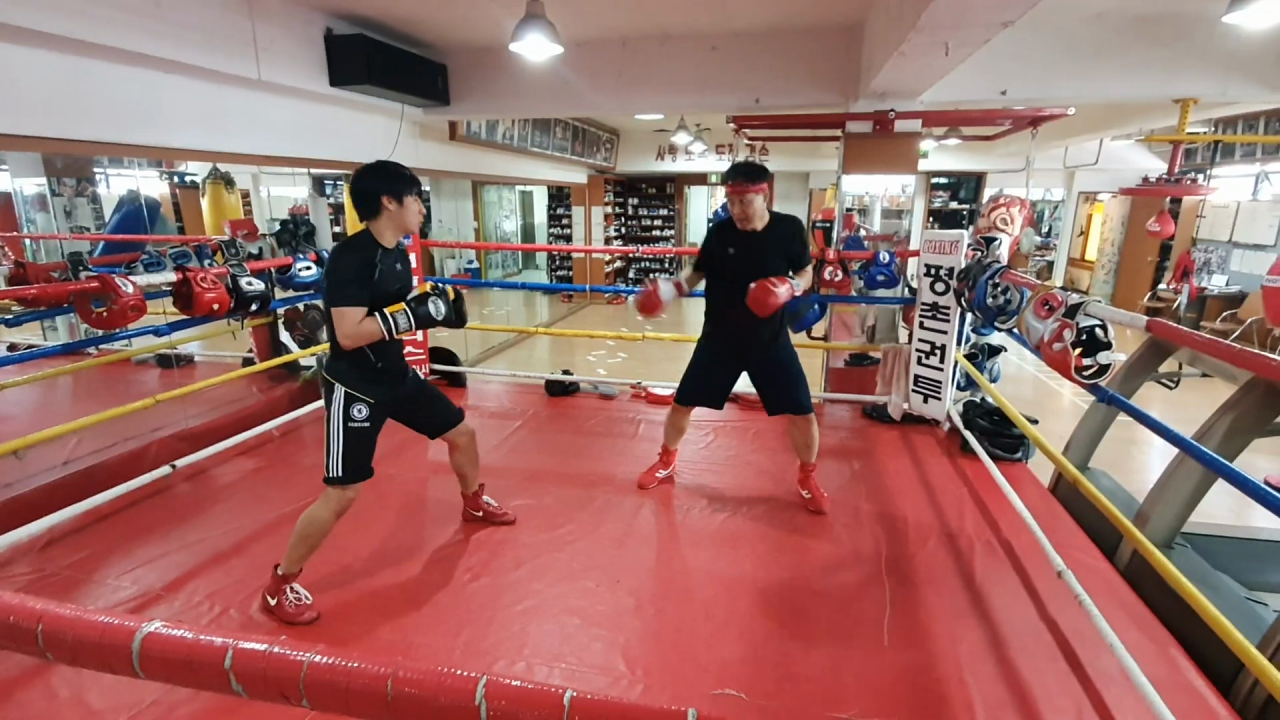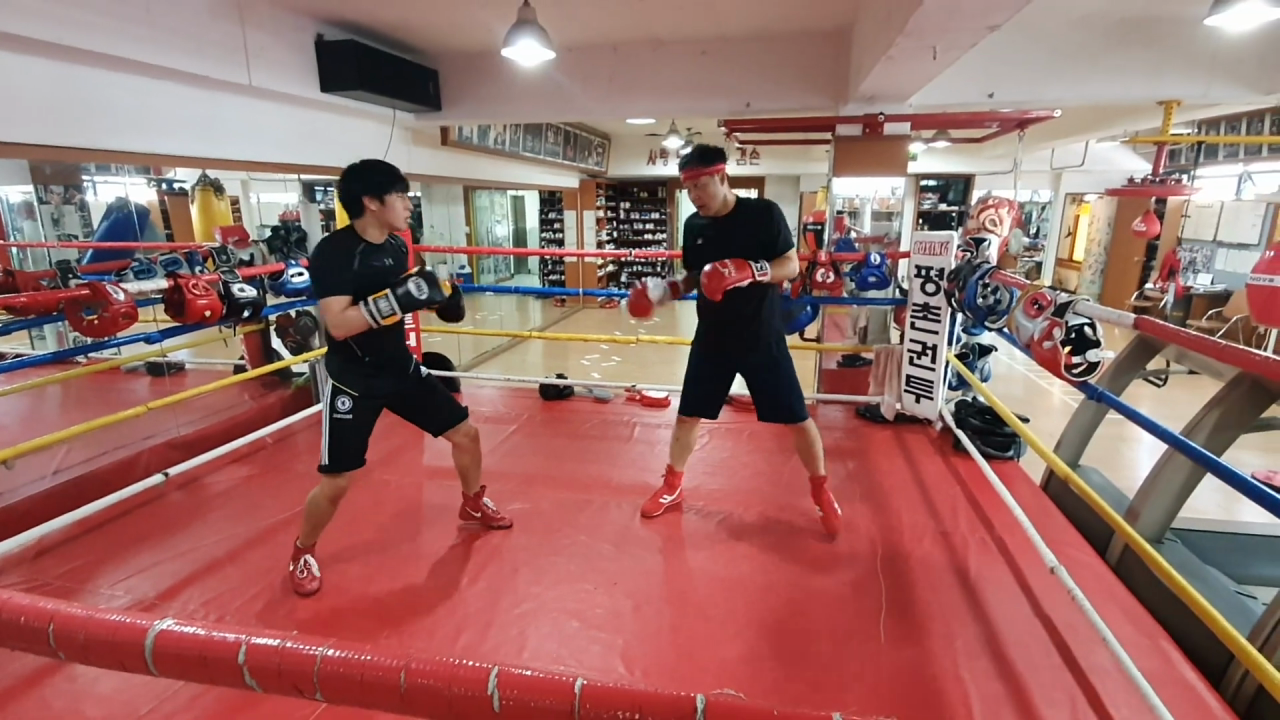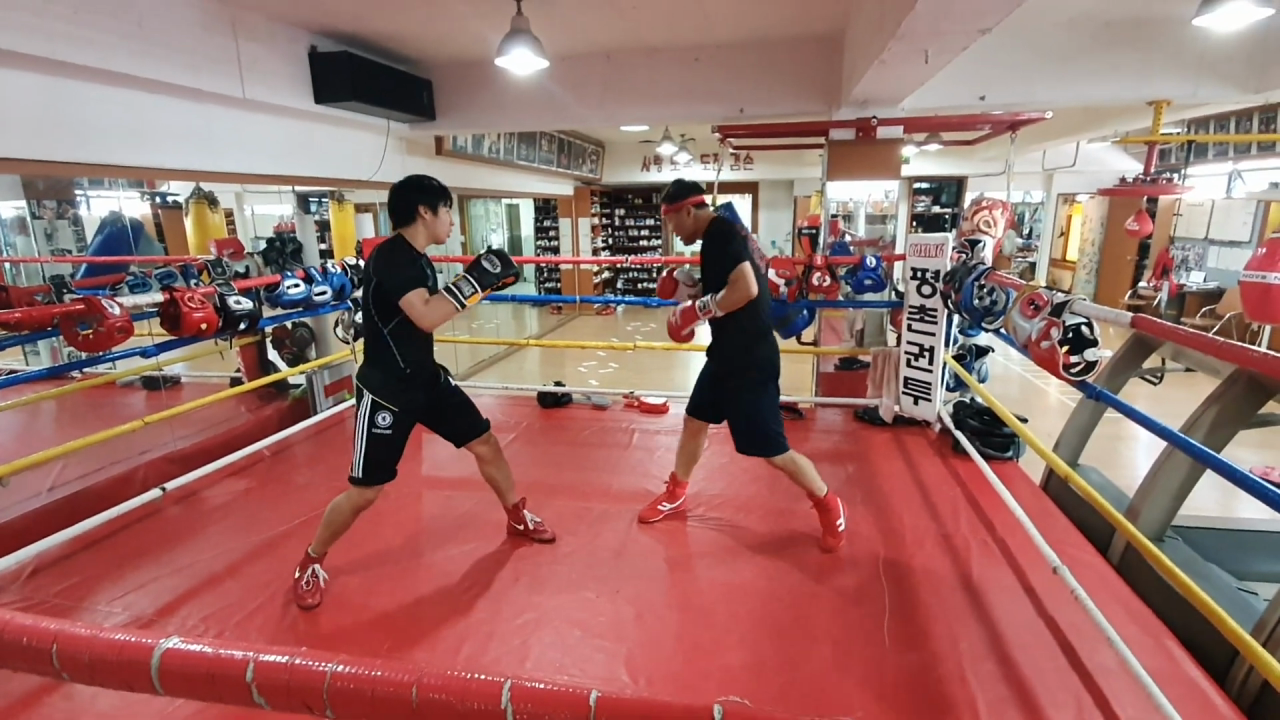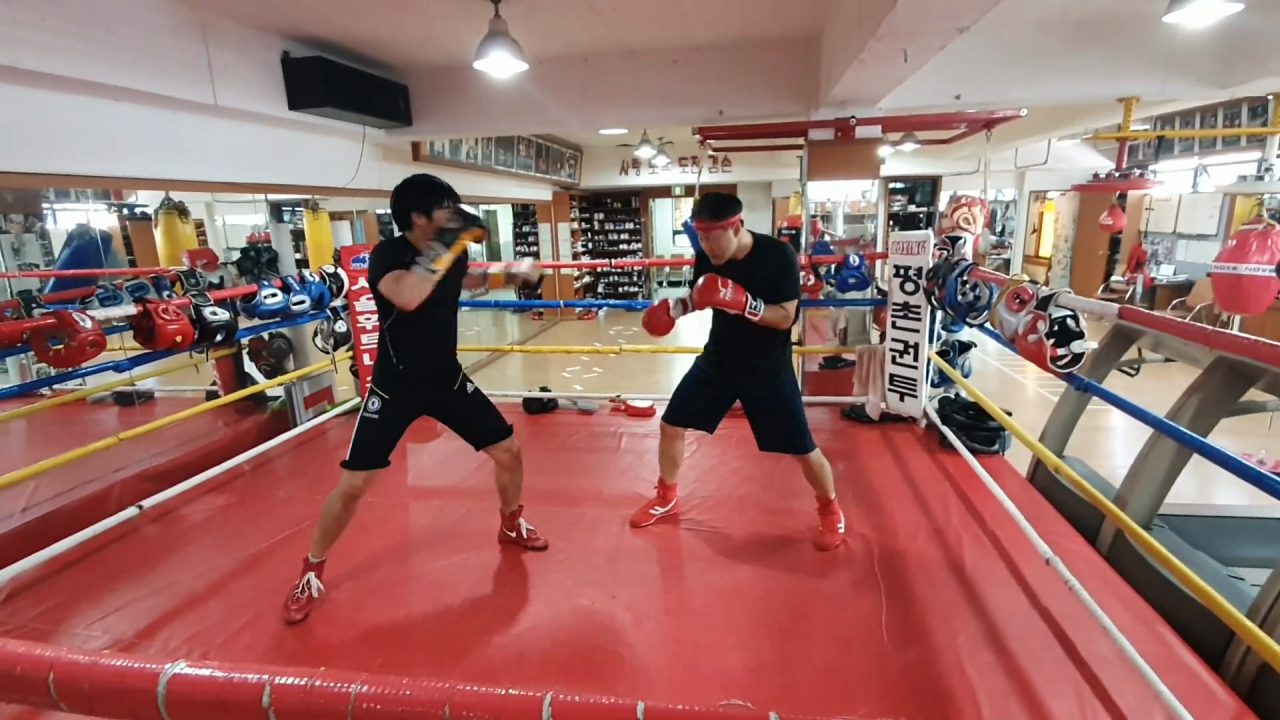
dt=0.7s
person 1, frame 1
left shoulder: (397, 252)
right shoulder: (350, 256)
right elbow: (349, 334)
left wrist: (436, 303)
right wrist: (413, 314)
left hip: (397, 374)
right hip: (355, 387)
left knee: (461, 432)
right knee: (341, 494)
left ankle: (474, 503)
right ankle: (281, 584)
person 1, frame 2
left shoulder: (397, 246)
right shoulder: (332, 252)
right elbow: (339, 324)
left wrist: (434, 291)
right wrist: (399, 297)
left hip: (402, 367)
right hip: (352, 380)
left knee: (465, 433)
right knee: (336, 482)
left ankle: (474, 503)
right ankle: (302, 554)
person 1, frame 3
left shoulder: (417, 258)
right shoulder: (390, 257)
right elbow: (428, 319)
left wrist: (479, 282)
right wrist: (475, 278)
left hip: (426, 378)
right hip: (386, 390)
left knee: (486, 444)
right knee: (364, 492)
left ankle: (517, 517)
right ankle: (311, 562)
person 1, frame 4
left shoulder: (447, 250)
right shoulder: (386, 255)
left elbow: (471, 279)
right elbow: (408, 297)
left wrist: (516, 273)
right wrist: (447, 243)
left hip: (447, 378)
right hip: (394, 385)
left knee: (508, 451)
right knee: (353, 483)
left ankle: (512, 526)
right ankle: (312, 571)
person 2, frame 1
left shoulder: (790, 229)
right shoulder: (719, 233)
left elbow: (806, 274)
right elbow: (697, 273)
left wrist: (789, 288)
right wrist: (672, 288)
left hip: (770, 340)
right hip: (719, 338)
left knee: (802, 414)
right knee: (683, 403)
left ankle: (807, 479)
right ankle: (666, 461)
person 2, frame 2
left shoulder: (764, 213)
right shoulder: (693, 224)
left elbow: (791, 267)
left wrist: (749, 271)
right wrist: (664, 288)
left hip: (762, 338)
right hip: (712, 338)
left knee: (797, 418)
right knee: (688, 416)
left ankle: (821, 489)
right ankle: (672, 487)
person 2, frame 3
left shoulder: (720, 233)
right shoulder: (724, 233)
left elbow: (747, 289)
left wrist: (697, 308)
left hip: (750, 358)
right hip: (730, 352)
left knee: (772, 449)
right knee: (694, 420)
left ankle: (829, 506)
right ankle: (676, 494)
person 2, frame 4
left shoulder: (779, 255)
right shoulder: (707, 259)
left elbow: (786, 317)
right elbow: (697, 299)
left wrist: (742, 303)
right wrist: (675, 308)
left hip: (768, 367)
right hip: (717, 359)
left knee: (803, 450)
right knee: (670, 426)
left ankle: (830, 510)
right ankle: (666, 497)
